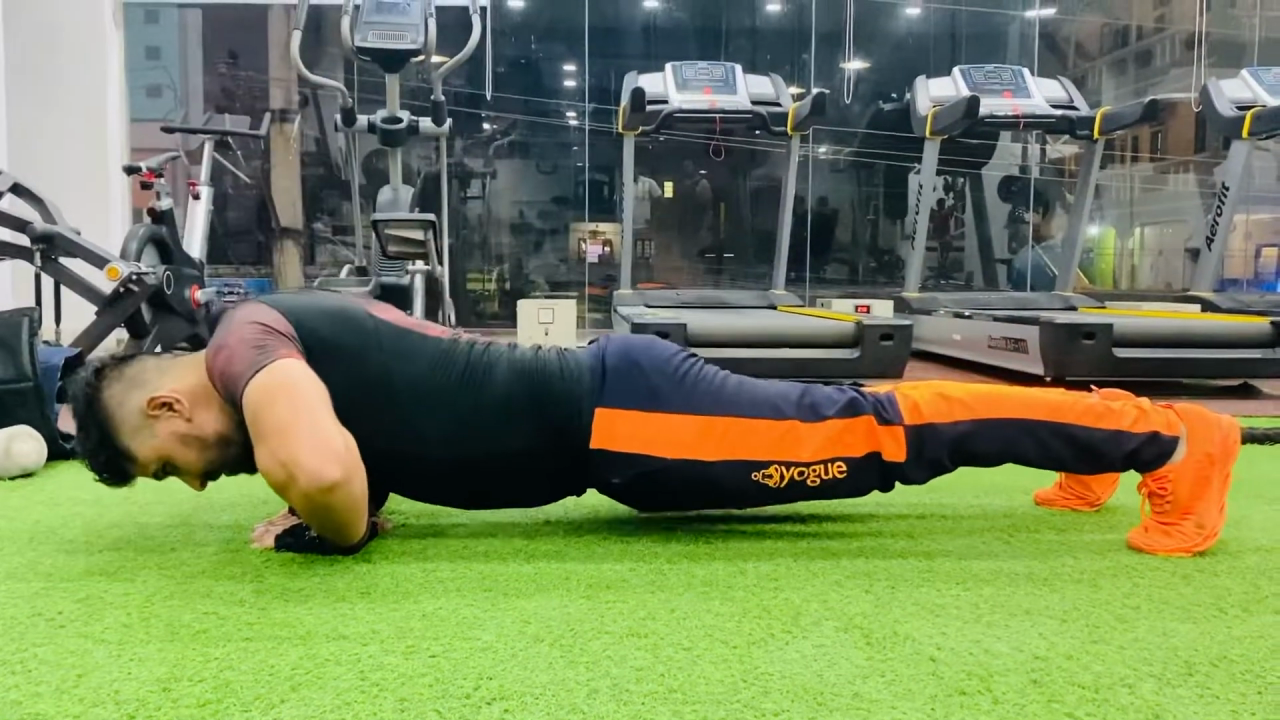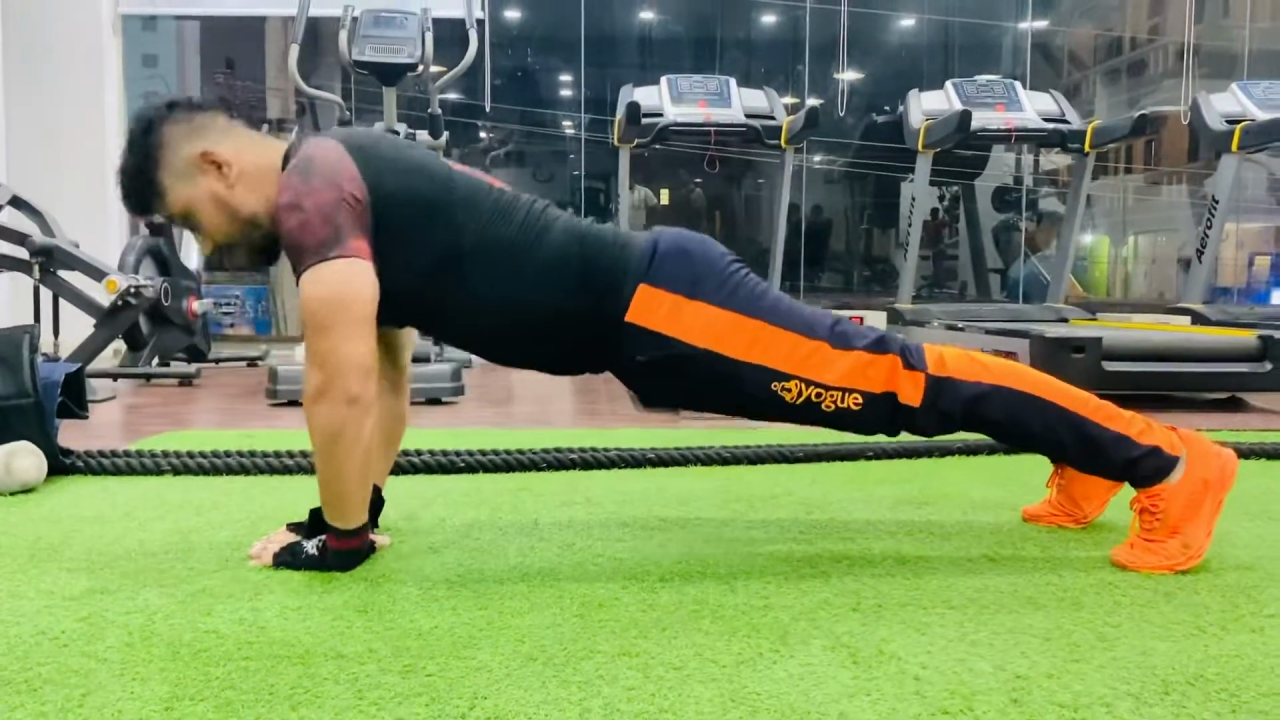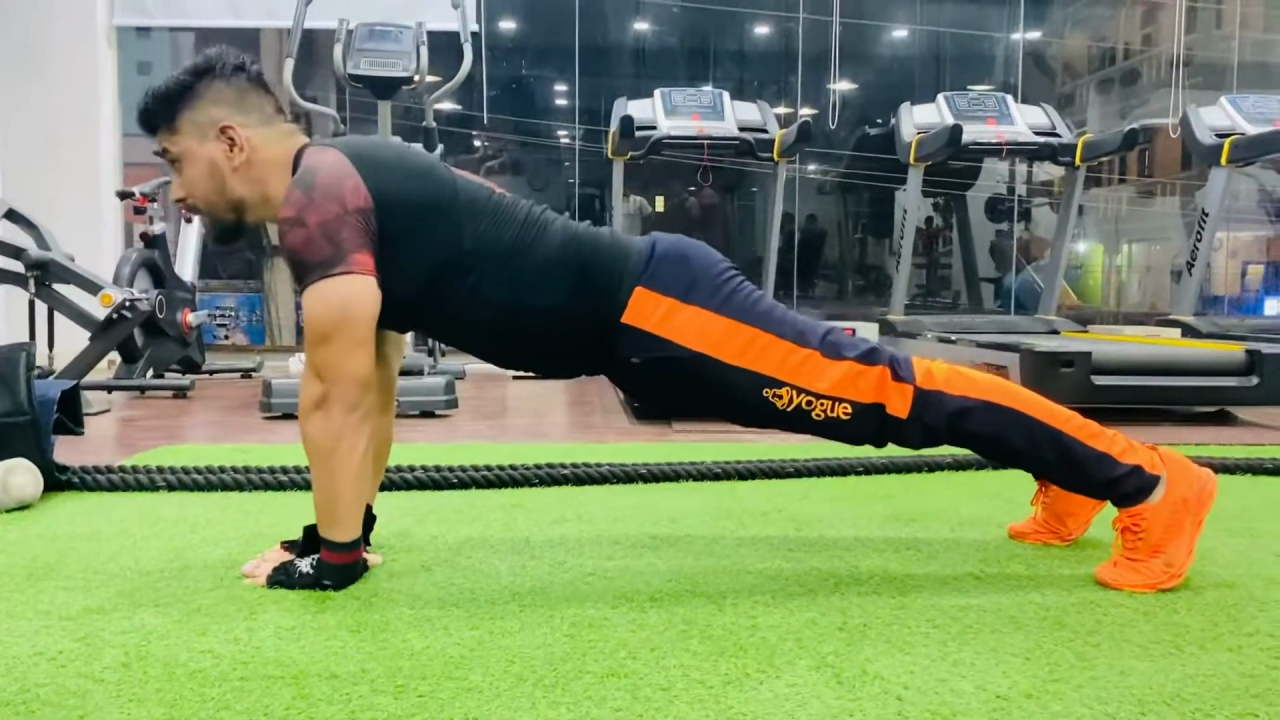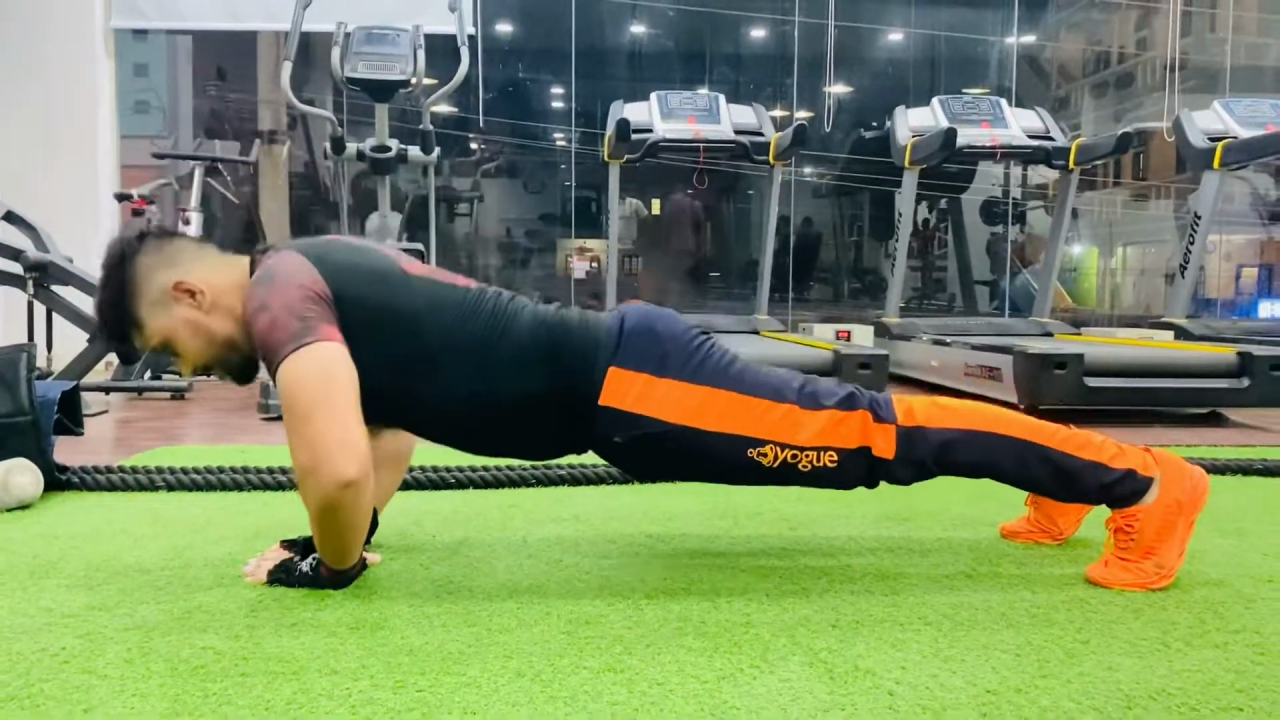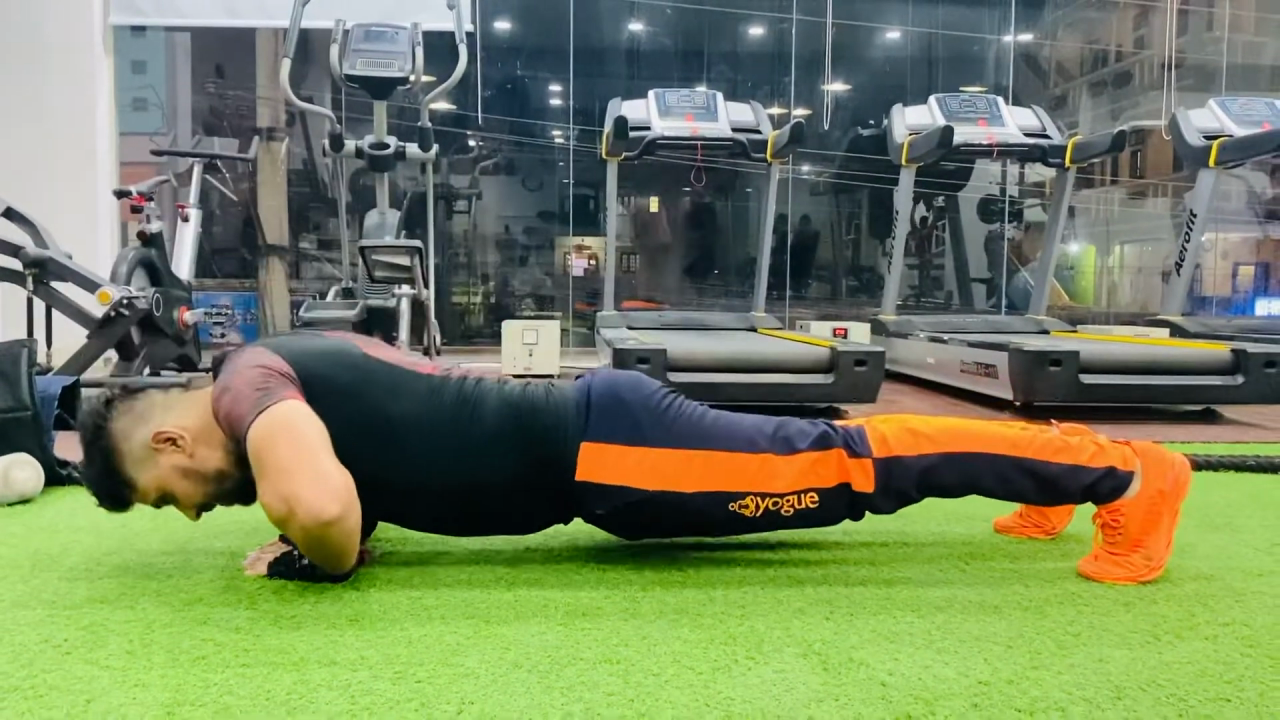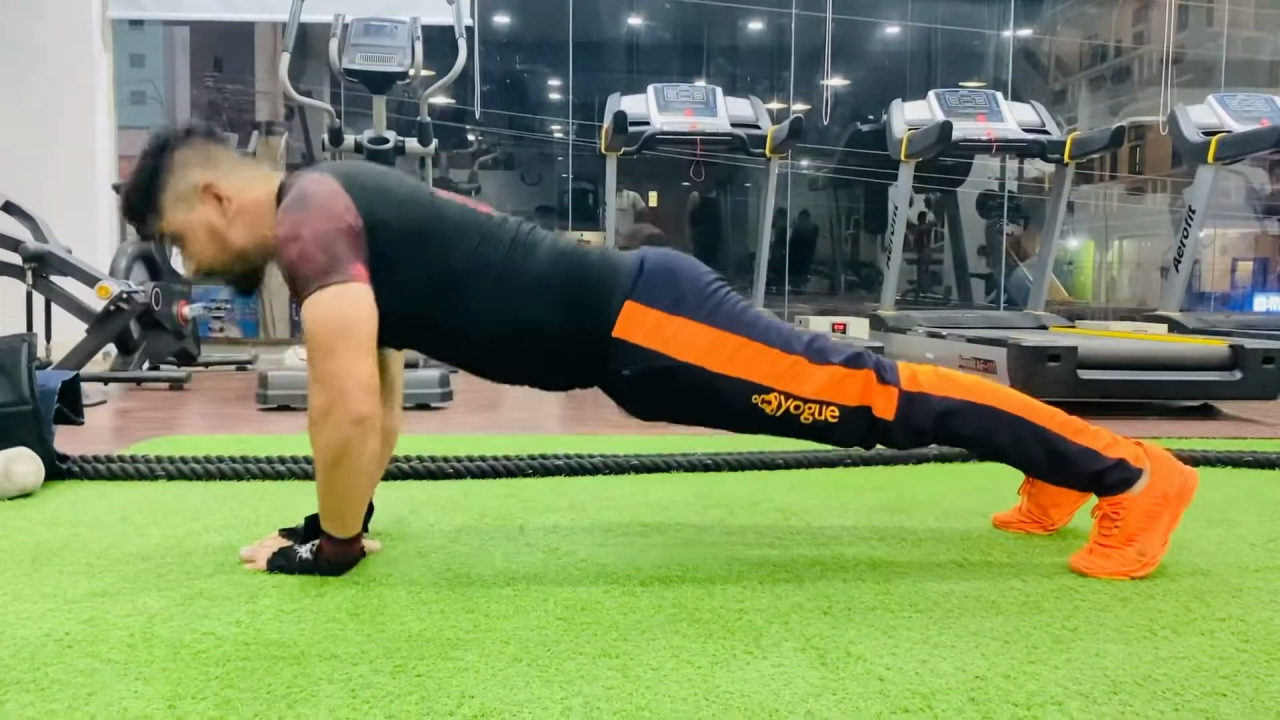
dt=0.5s
person 1, frame 1
left shoulder: (242, 343)
right shoulder: (288, 330)
left elbow: (317, 463)
left wrist: (341, 532)
right wrist: (352, 496)
left hip: (609, 423)
right hip: (606, 391)
left knee: (875, 439)
right knee: (841, 422)
left ankle: (1170, 440)
right ankle: (1094, 421)
person 1, frame 2
left shoulder: (311, 187)
right shoulder: (340, 178)
left elbow: (341, 386)
right elbow: (385, 367)
left wrist: (339, 533)
right wrist: (362, 500)
left hip: (655, 308)
right hip: (643, 305)
left knee: (891, 380)
right knee: (875, 381)
left ankle: (1165, 467)
right ankle: (1082, 464)
person 1, frame 3
left shoulder: (317, 198)
right shoulder: (340, 186)
left elbow: (336, 394)
right elbow: (371, 379)
left wrist: (334, 553)
right wrist: (349, 518)
left hip: (648, 311)
right hip: (636, 305)
left knee: (879, 394)
right knee: (868, 394)
left ankle: (1148, 486)
right ankle: (1076, 475)
person 1, frame 4
left shoulder: (275, 296)
right shoulder: (311, 275)
left elbow: (336, 466)
right elbow: (395, 396)
left wrist: (330, 559)
right wrist: (356, 520)
left hip: (624, 385)
right hip: (614, 370)
left knee: (865, 435)
right knee: (842, 426)
left ankle: (1140, 480)
right ankle: (1065, 476)
person 1, frame 5
left shoulder: (245, 386)
right shoulder: (291, 363)
left elbow: (316, 500)
left wrist: (329, 560)
right wrist: (343, 525)
left hip: (592, 455)
right hip: (589, 421)
left knee: (844, 469)
right knee: (812, 451)
left ankle: (1123, 474)
right ankle: (1053, 451)
person 1, frame 6
left shoulder: (306, 218)
right shoulder: (330, 203)
left elbow: (345, 405)
right elbow: (377, 384)
left wrist: (333, 539)
right wrist: (351, 507)
left hip: (639, 324)
right hip: (624, 318)
left knee: (861, 395)
right knee: (847, 389)
left ankle: (1124, 477)
right ankle: (1054, 463)
